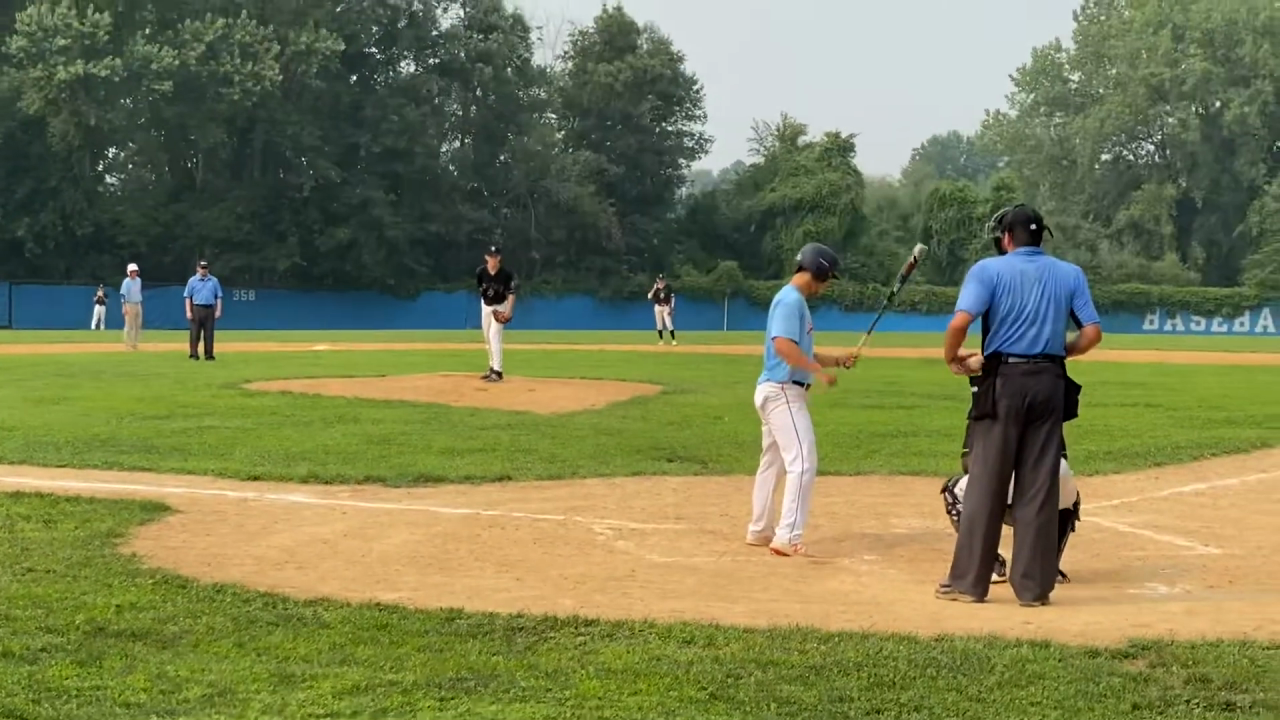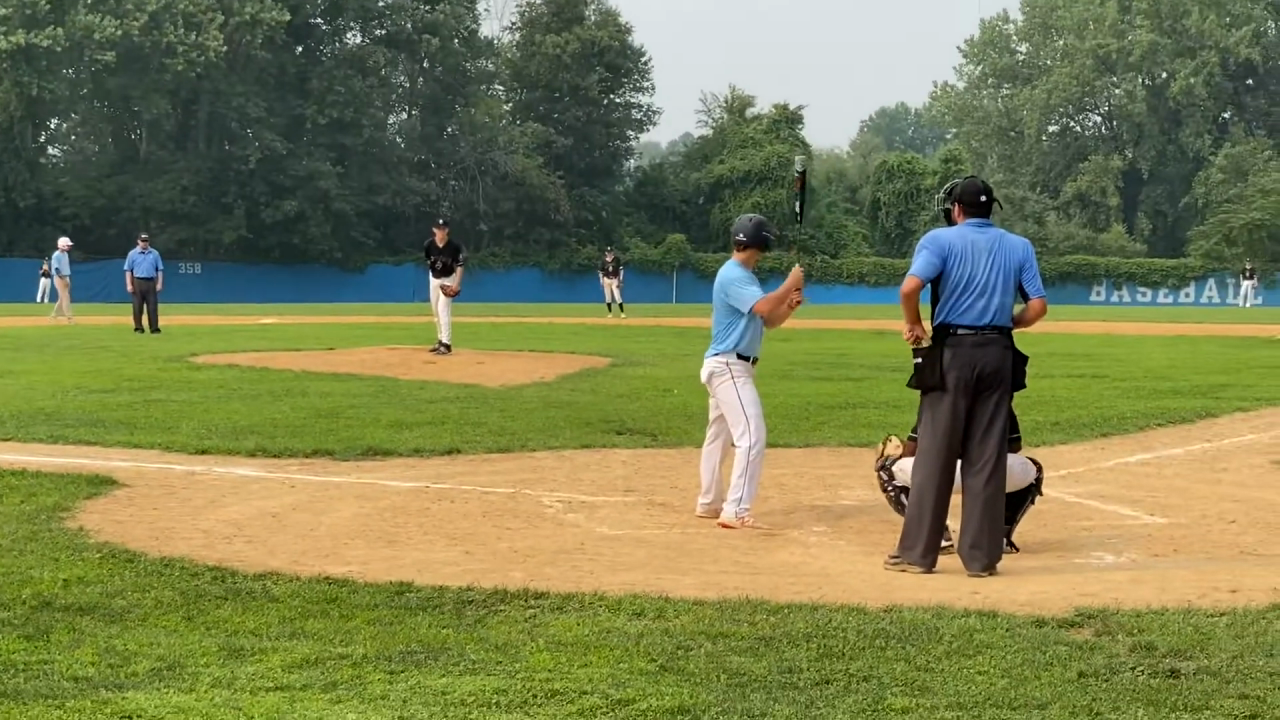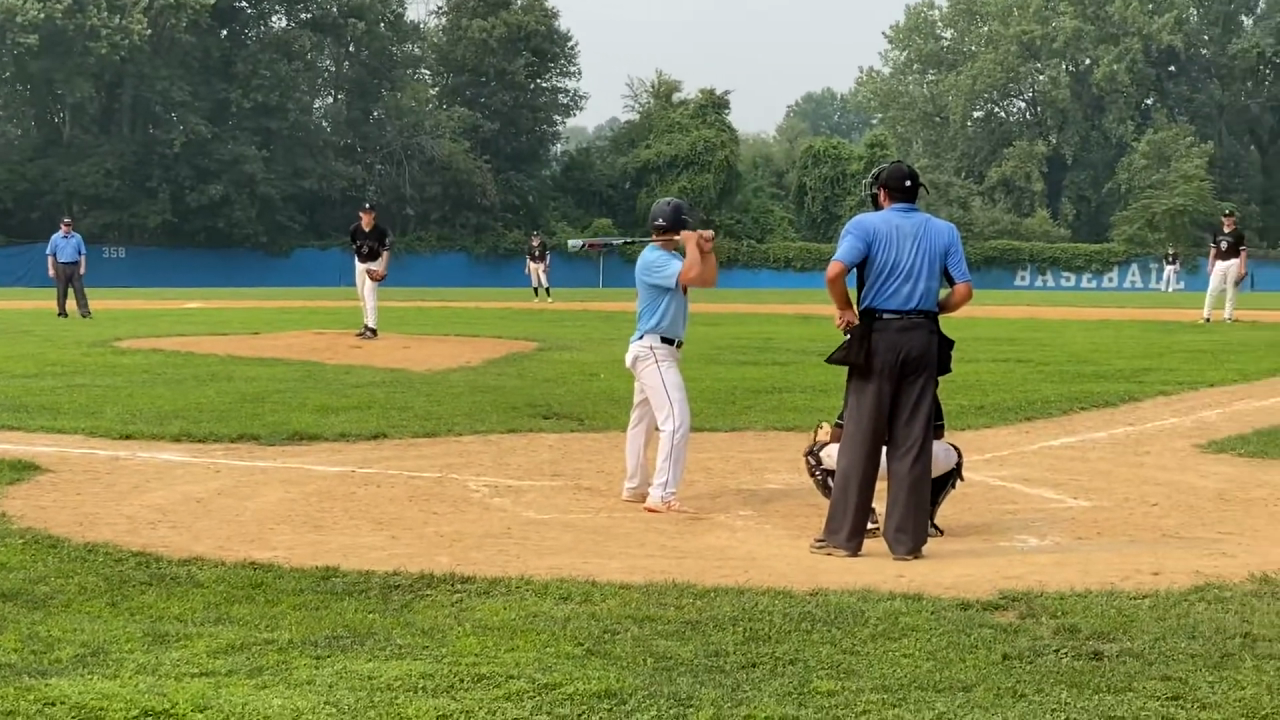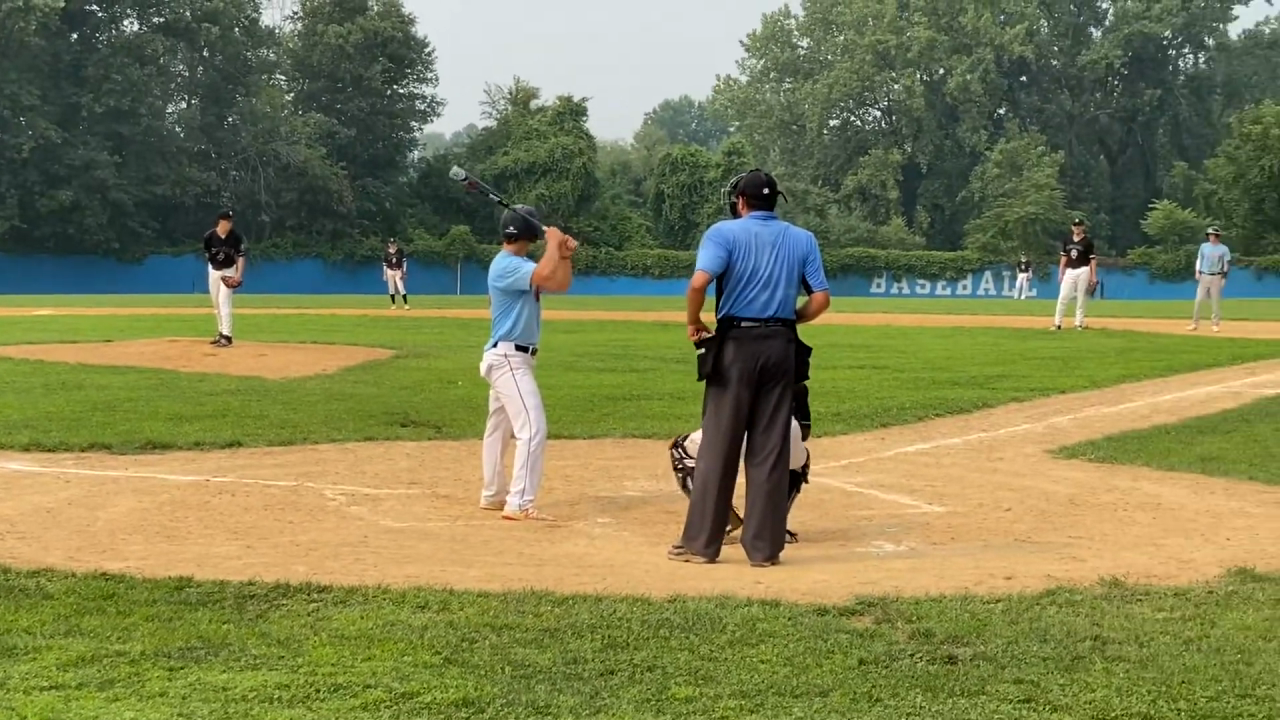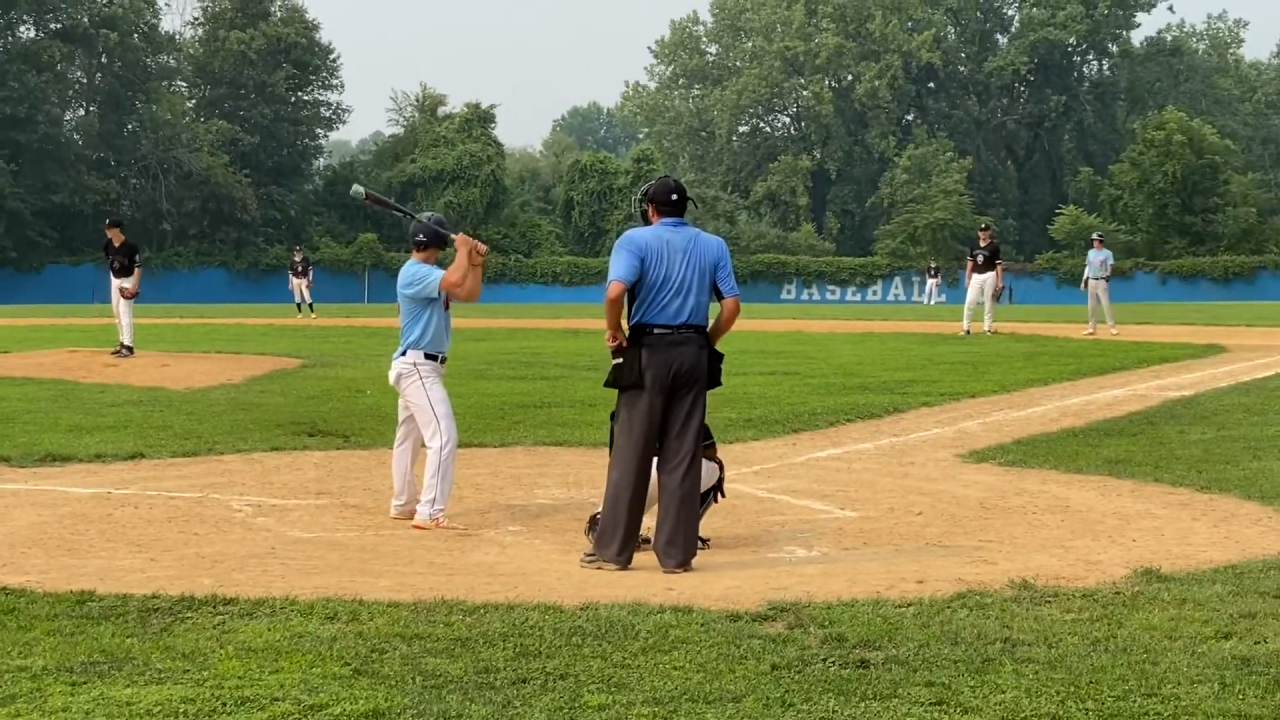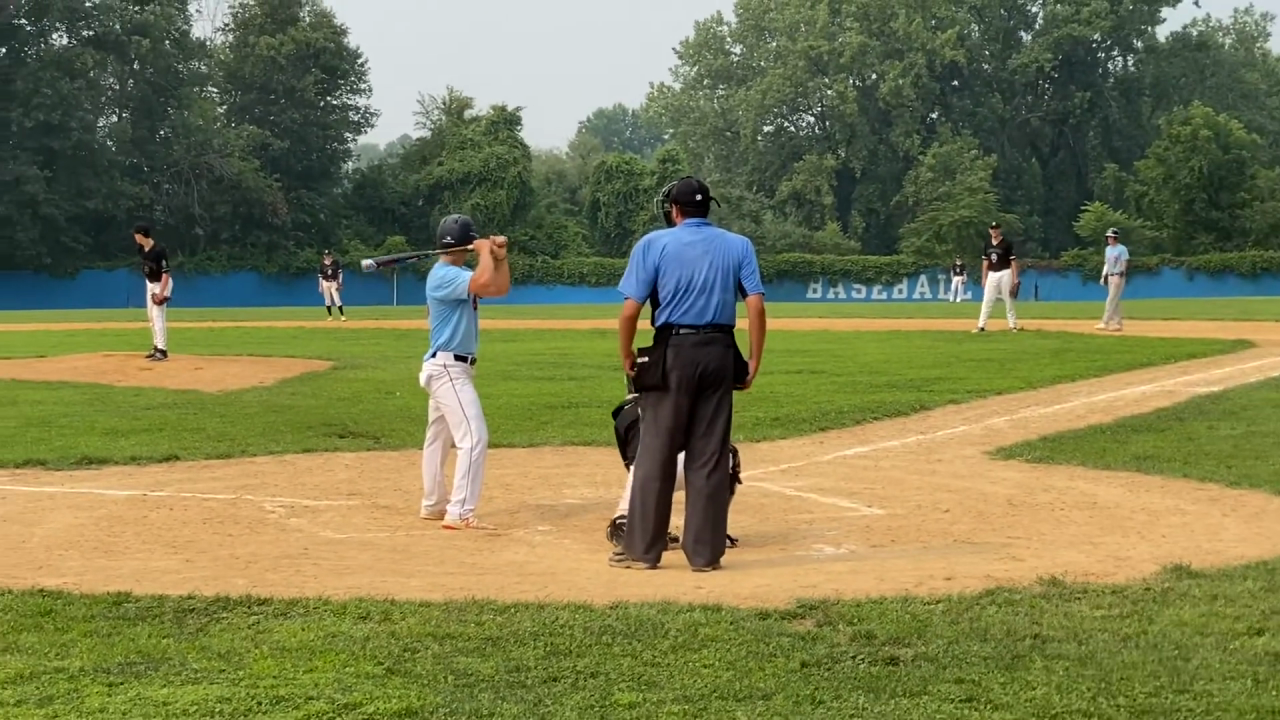
dt=0.5s
person 1, frame 1
left shoulder: (989, 269)
right shoulder: (1071, 274)
left elbow: (959, 323)
right elbow: (1092, 333)
left wrist: (951, 357)
left hip: (1003, 380)
right hip: (1049, 383)
left knee: (986, 482)
right knee: (1040, 486)
left ankle: (968, 581)
right ankle: (1033, 585)
person 1, frame 2
left shoulder: (940, 239)
right shoulder: (1020, 246)
left elbow: (910, 287)
right elbow: (1037, 307)
left wrist: (913, 323)
left hip: (952, 351)
right hip: (997, 353)
left knee: (935, 453)
right knee: (988, 457)
left ankle: (917, 552)
right ankle: (982, 556)
person 1, frame 3
left shoulder: (865, 224)
right shoulder: (945, 231)
left elbow: (834, 272)
right elbow: (963, 291)
left wrist: (845, 309)
left hip: (878, 336)
right hip: (922, 338)
left knee: (861, 437)
right knee: (913, 441)
left ankle: (842, 536)
right ankle: (906, 540)
person 1, frame 4
left shoulder: (724, 231)
right shoulder: (803, 239)
left elbow: (699, 282)
right elbow: (820, 299)
left wrist: (693, 321)
left hip: (736, 344)
right hip: (781, 346)
left knee: (718, 445)
right knee: (771, 449)
left ankle: (701, 542)
right ankle: (764, 546)
person 1, frame 5
left shoulder: (635, 239)
right shoulder: (715, 245)
left elbow: (615, 292)
right elbow: (732, 306)
left wrist: (612, 330)
left hip: (648, 352)
right hip: (694, 353)
left knee: (631, 453)
right knee: (683, 456)
left ankle: (613, 550)
right ankle: (677, 553)
person 1, frame 6
left shoulder: (654, 243)
right shoulder: (739, 245)
left elbow: (630, 310)
right elbow: (756, 306)
left wrist: (627, 355)
right wrist: (754, 360)
left hip: (673, 352)
right hip: (719, 353)
left knee: (656, 454)
right knee: (709, 456)
left ankle: (642, 549)
right ankle: (705, 552)
person 2, frame 1
left shoulder: (797, 300)
right shoulder: (790, 299)
right elbow: (782, 345)
left wrist: (833, 360)
right wrist: (819, 370)
left hip: (776, 391)
right hip: (782, 392)
left knee: (772, 463)
right knee: (803, 463)
left ankle: (760, 530)
right ankle: (787, 538)
person 2, frame 2
left shoulder: (743, 275)
right shoulder: (734, 275)
left elbow: (768, 320)
right elbow: (764, 307)
left wrist: (790, 304)
right wrist: (789, 283)
left hip: (726, 366)
right hip: (729, 366)
left knee: (718, 436)
right knee: (751, 437)
left ankle: (709, 503)
right ankle: (735, 512)
person 2, frame 3
left shoulder: (671, 256)
right shoulder: (653, 258)
left elbow: (708, 280)
right elbow: (692, 276)
left wrist: (706, 249)
right wrist: (691, 245)
left hip: (654, 350)
right hip: (654, 350)
left knee: (643, 420)
right knee: (676, 421)
left ankle: (635, 487)
right ankle: (661, 496)
person 2, frame 4
left shoulder: (521, 264)
right shoulder: (506, 265)
left elbow: (560, 284)
right elbow: (546, 273)
left wrist: (565, 255)
right wrist: (553, 243)
left hip: (510, 357)
right hip: (509, 358)
left knee: (499, 428)
right knee: (533, 429)
left ankle: (493, 495)
right ankle: (519, 504)
person 2, frame 5
left shoulder: (430, 274)
right shoulder: (414, 273)
left elbow: (469, 294)
right elbow: (455, 280)
left wrist: (476, 262)
right wrist: (462, 249)
left hip: (418, 366)
right hip: (418, 366)
left knee: (409, 437)
right knee: (443, 438)
left ankle: (404, 504)
right ankle: (429, 513)
person 2, frame 6
left shoulder: (457, 275)
right shoulder: (443, 276)
left elbow: (500, 288)
right elbow: (484, 282)
left wrist: (500, 255)
right wrist: (485, 252)
left hip: (448, 367)
right hip: (448, 368)
left knee: (438, 438)
right knee: (474, 438)
left ankle: (433, 505)
right ankle: (459, 514)
